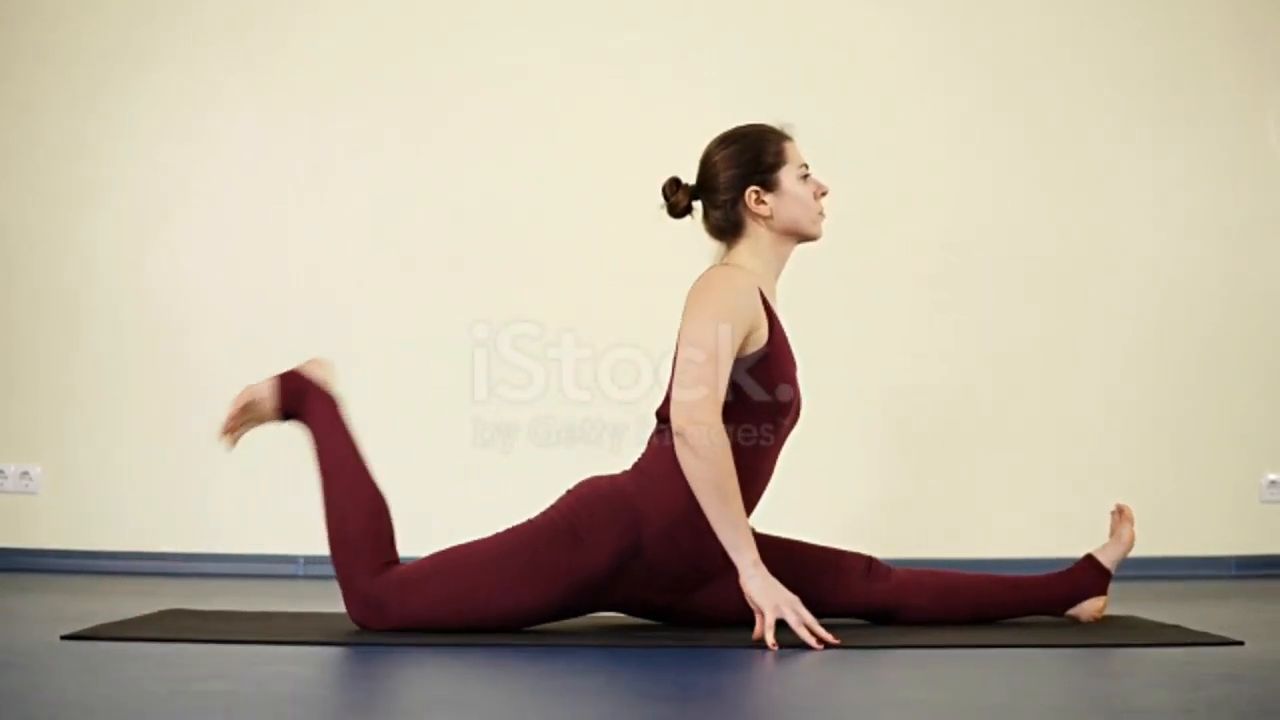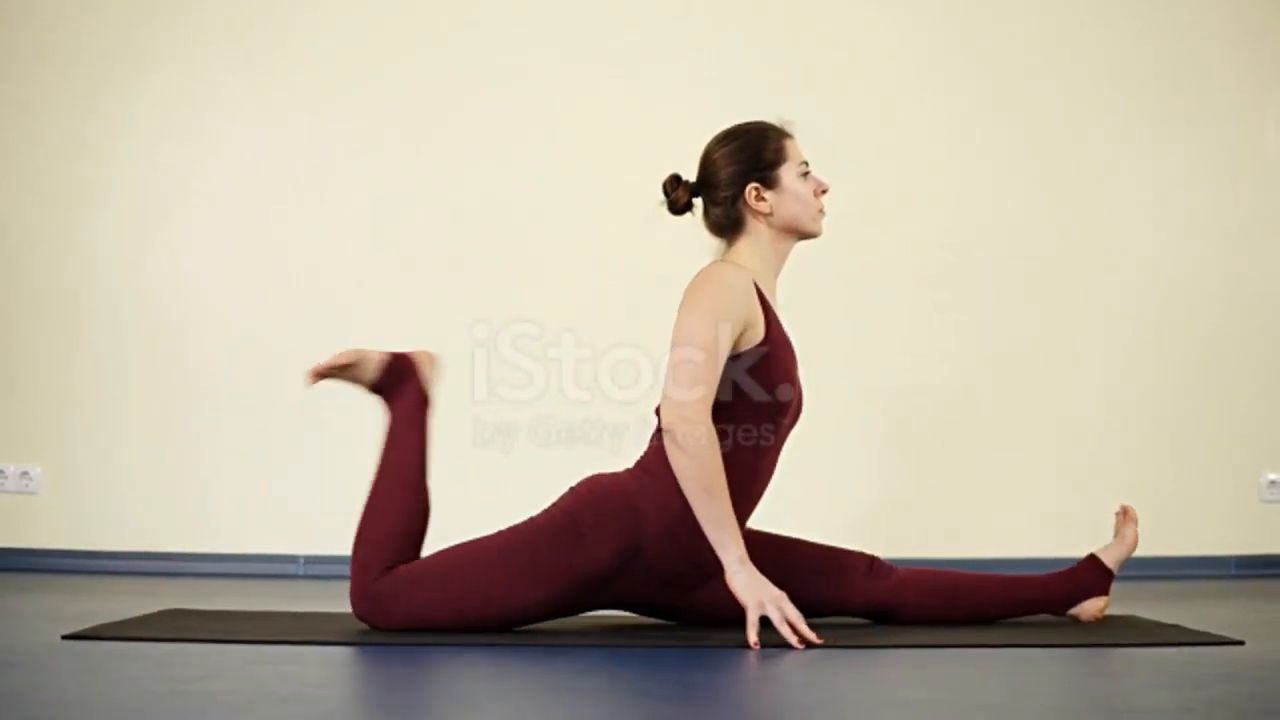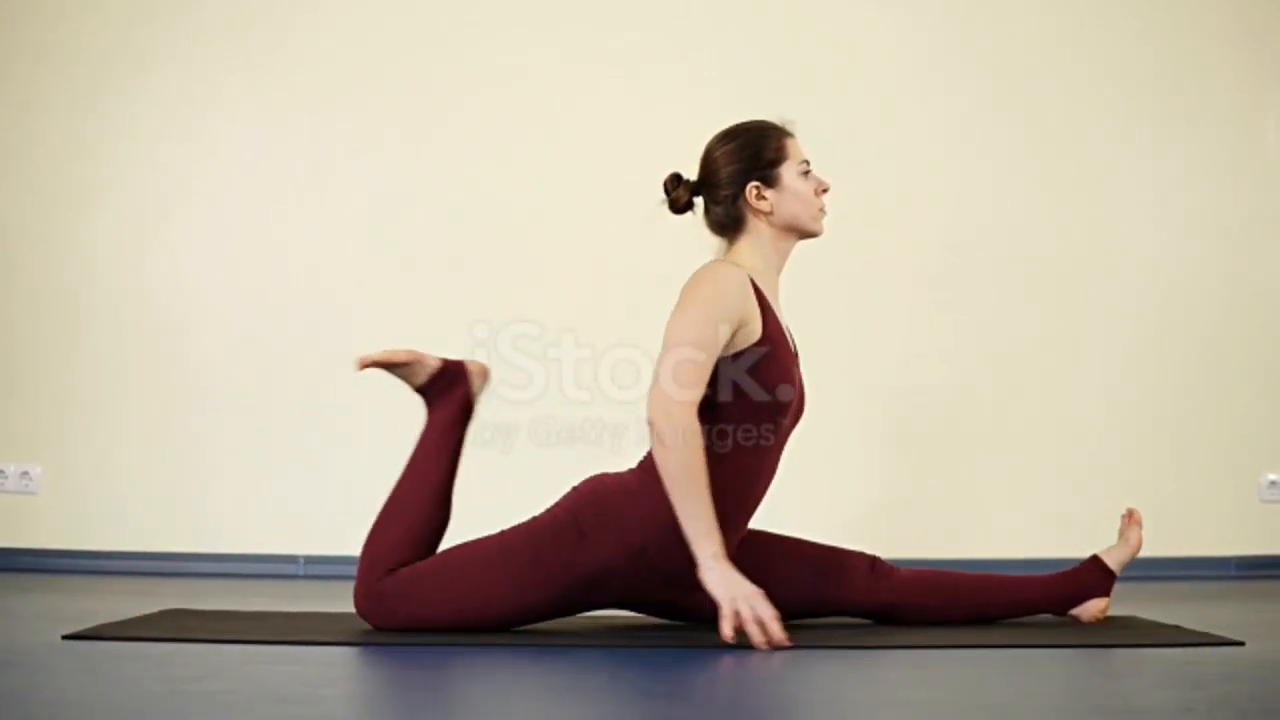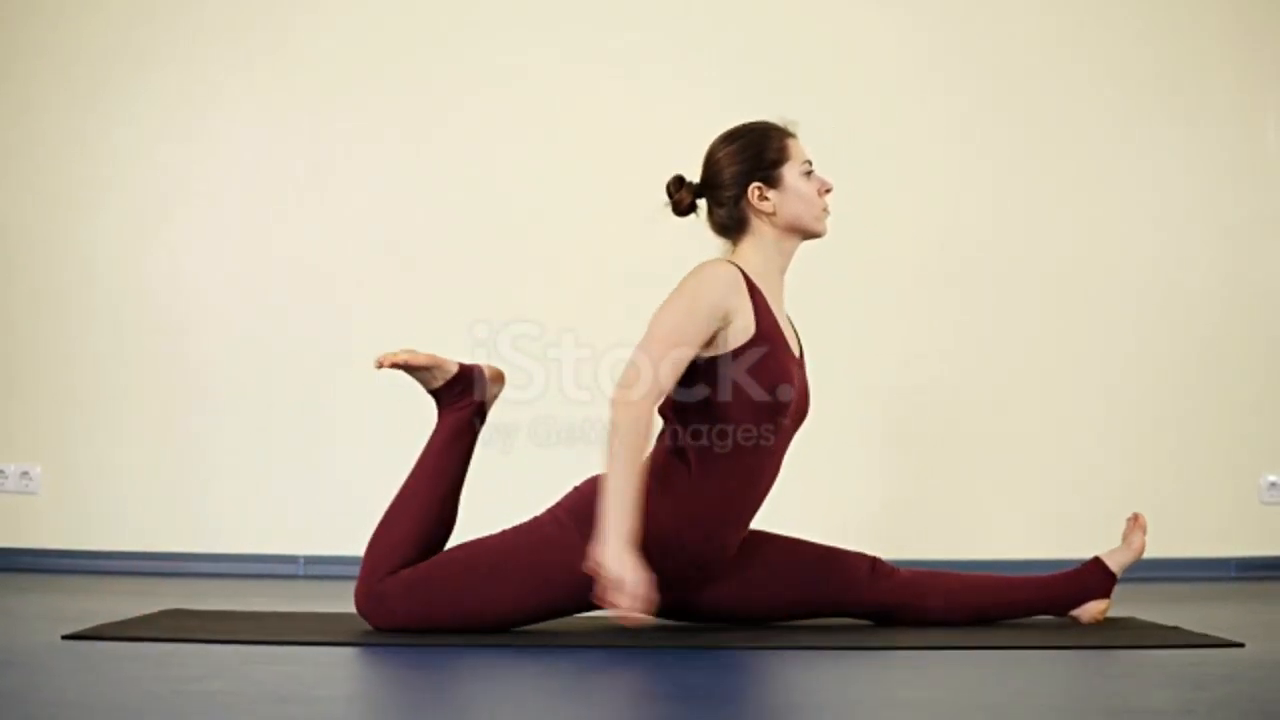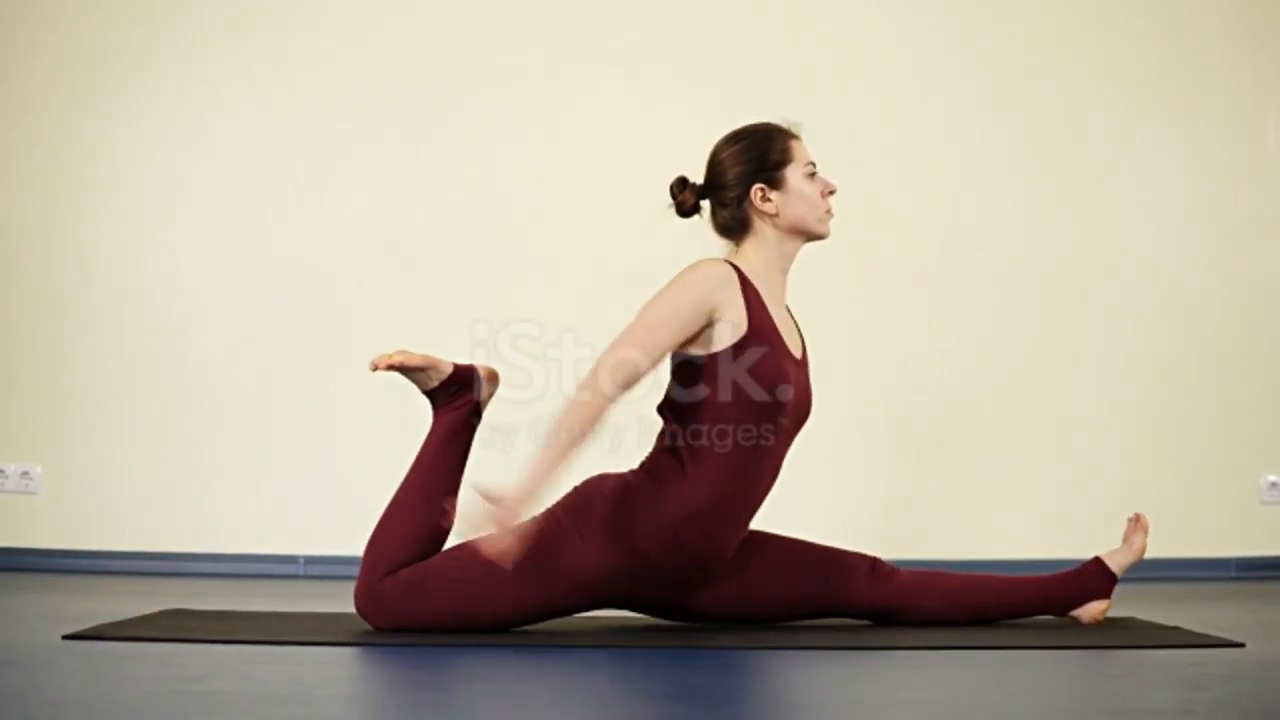
dt=0.1s
person 1, frame 1
left shoulder: (753, 300)
right shoulder: (728, 287)
right elbow: (694, 422)
left wrist: (745, 564)
right wrist: (751, 570)
left hip: (675, 562)
right hip: (611, 537)
left knee: (870, 587)
right knee: (380, 598)
person 1, frame 2
left shoulder: (759, 301)
right shoulder: (724, 286)
right elbow: (686, 422)
left wrist: (739, 562)
right wrist: (739, 570)
left hip: (671, 562)
right hip: (613, 536)
left knee: (871, 586)
right knee: (382, 595)
person 1, frame 3
left shoulder: (762, 302)
right shoulder: (721, 284)
right elbow: (670, 412)
left wrist: (717, 562)
right wrist: (712, 562)
left hip: (670, 561)
right hip: (611, 535)
left knee: (874, 587)
right knee: (386, 596)
person 1, frame 4
left shoulder: (775, 316)
right shoulder: (719, 286)
right elbow: (635, 399)
right wrist: (616, 538)
left hip: (700, 562)
right hip: (617, 536)
left knee: (879, 588)
right knee: (385, 599)
person 1, frame 5
left shoulder: (784, 319)
right shoulder: (712, 285)
right elbow: (603, 381)
right wrist: (529, 488)
left hip: (699, 562)
right hip: (614, 536)
left knee: (879, 589)
right knee: (384, 599)
